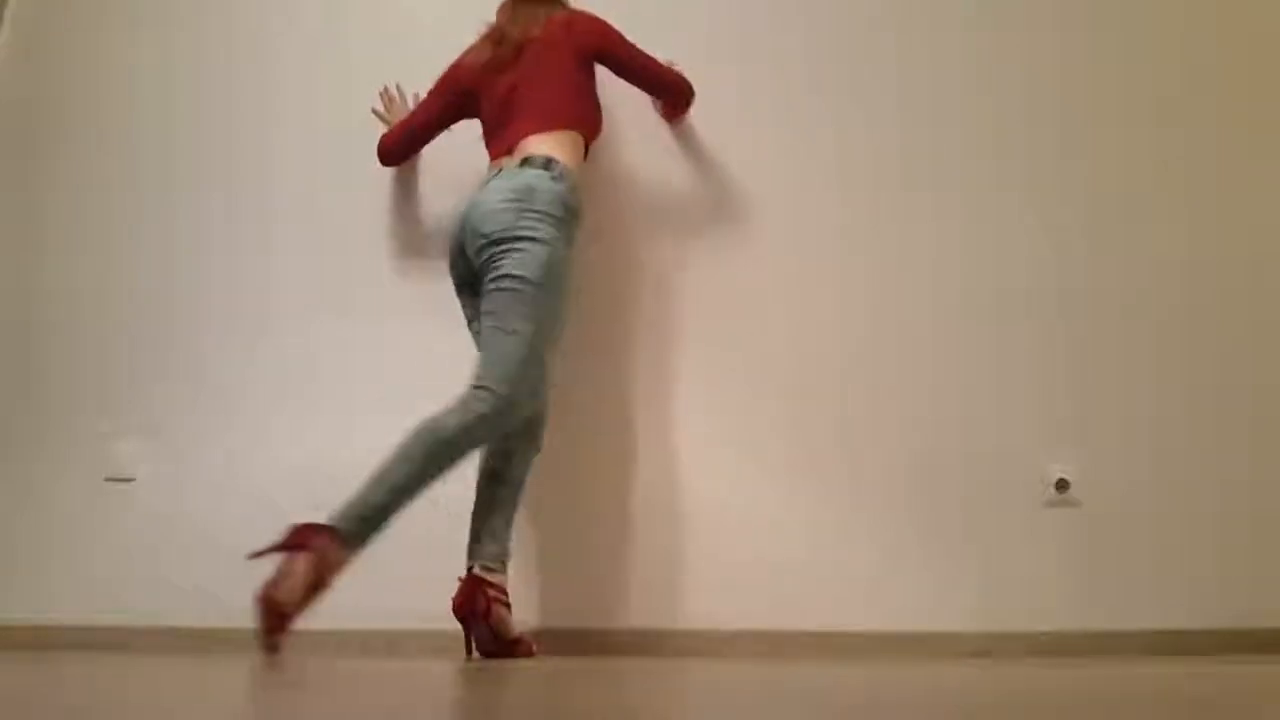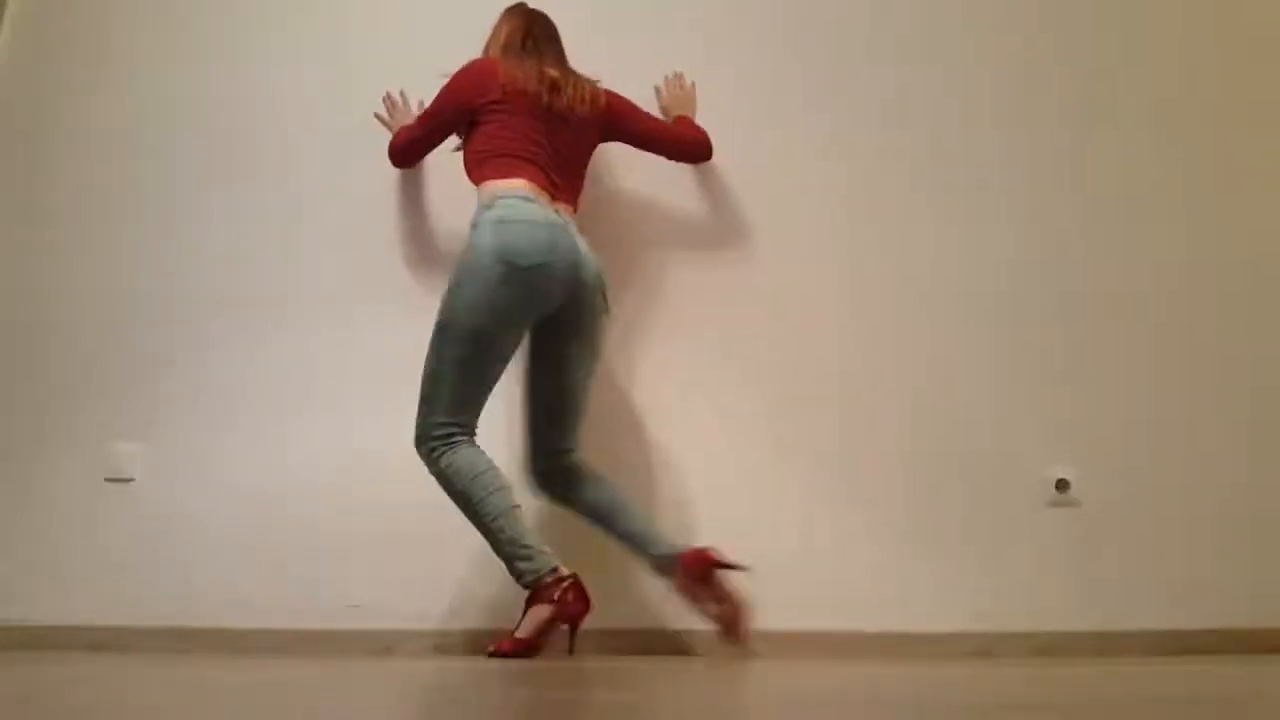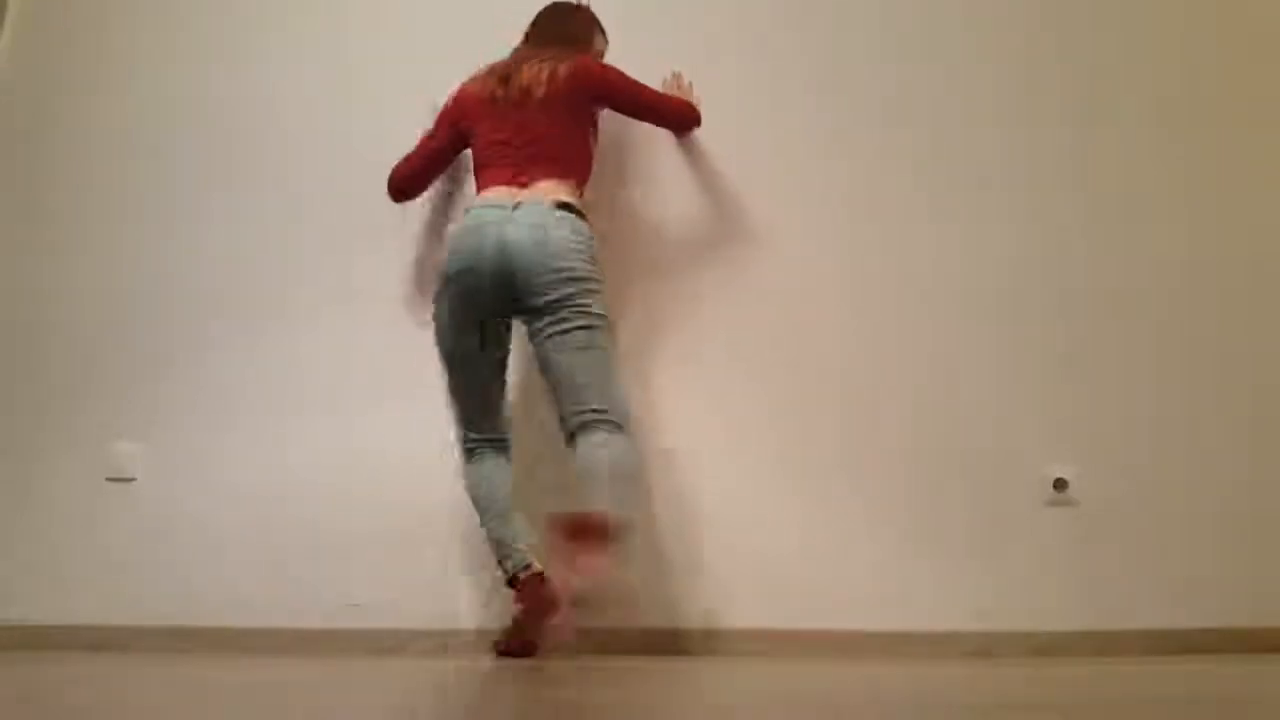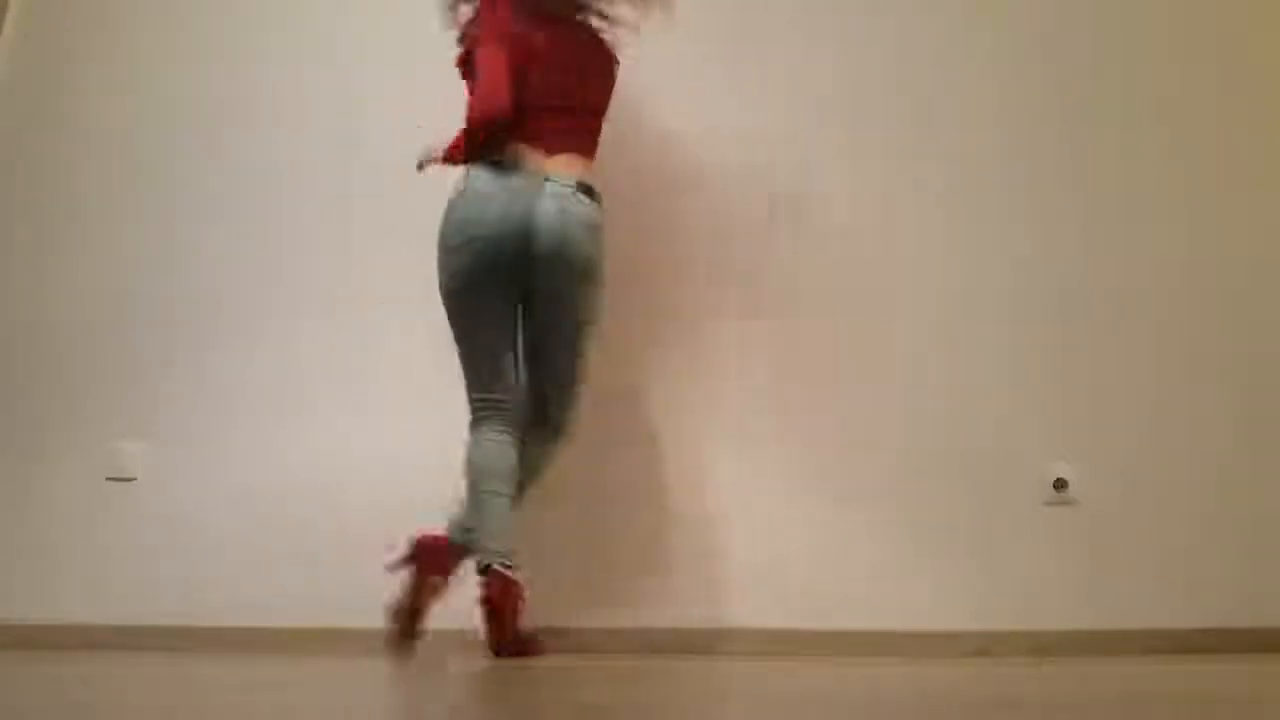
dt=1s
person 1, frame 1
left shoulder: (478, 59)
left elbow: (393, 150)
right elbow: (676, 90)
left wrist: (401, 121)
right wrist: (672, 112)
left hip: (487, 209)
right hip: (532, 206)
left knee: (515, 412)
right knee: (499, 400)
left ankle: (482, 586)
right ankle: (328, 545)
person 1, frame 2
left shoulder: (478, 76)
right shoulder: (592, 99)
left elbow: (405, 152)
right elbow: (697, 148)
left wrist: (402, 123)
right wrist: (680, 113)
left hip: (511, 242)
right hip: (577, 264)
left knee: (444, 436)
right knee: (557, 465)
left ankle: (550, 584)
right ankle: (686, 565)
person 1, frame 3
left shoulder: (475, 90)
right shoulder: (584, 73)
left elbow: (401, 185)
right elbow: (684, 118)
right wrist: (681, 97)
left hip: (476, 242)
right hip: (553, 242)
left knee: (483, 440)
right knee: (598, 422)
left ankle: (525, 576)
right ankle: (592, 527)
person 1, frame 4
right shoulder: (600, 54)
left elbow: (492, 111)
left wrist: (454, 153)
left hip: (491, 203)
right hip: (574, 220)
left knee: (494, 410)
right knee: (546, 420)
left ankle: (496, 571)
right ankle: (452, 548)
